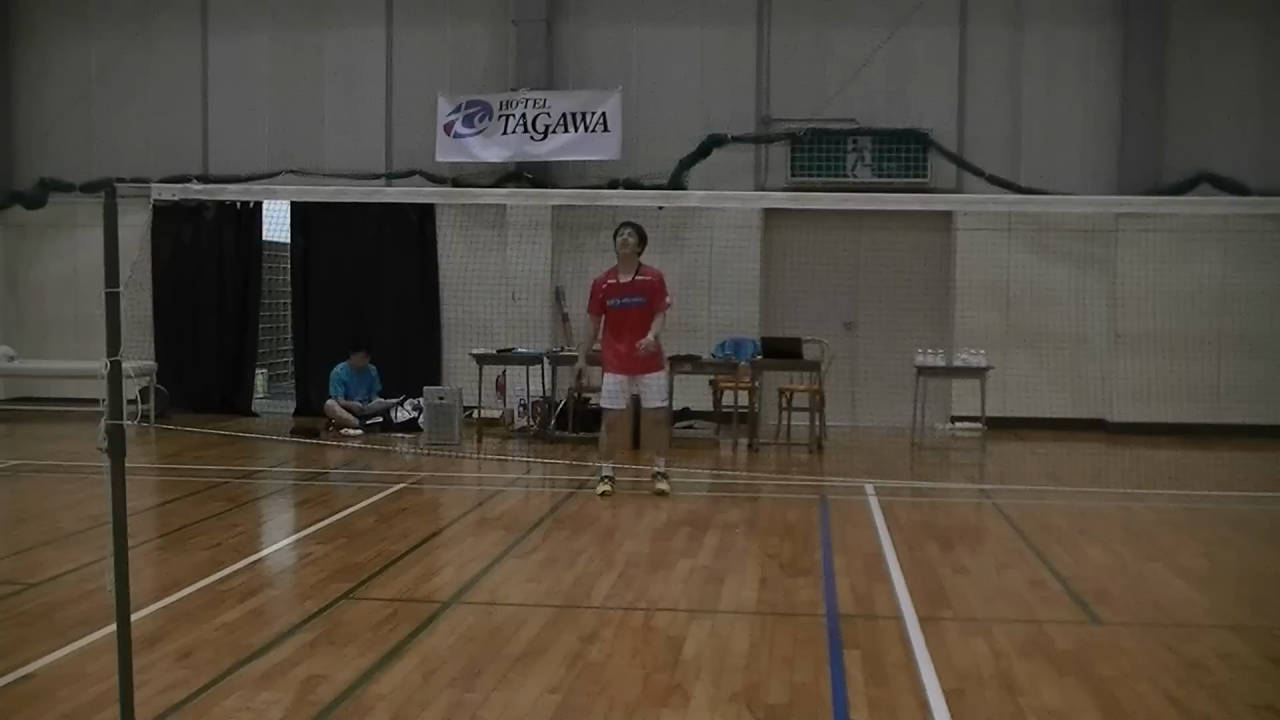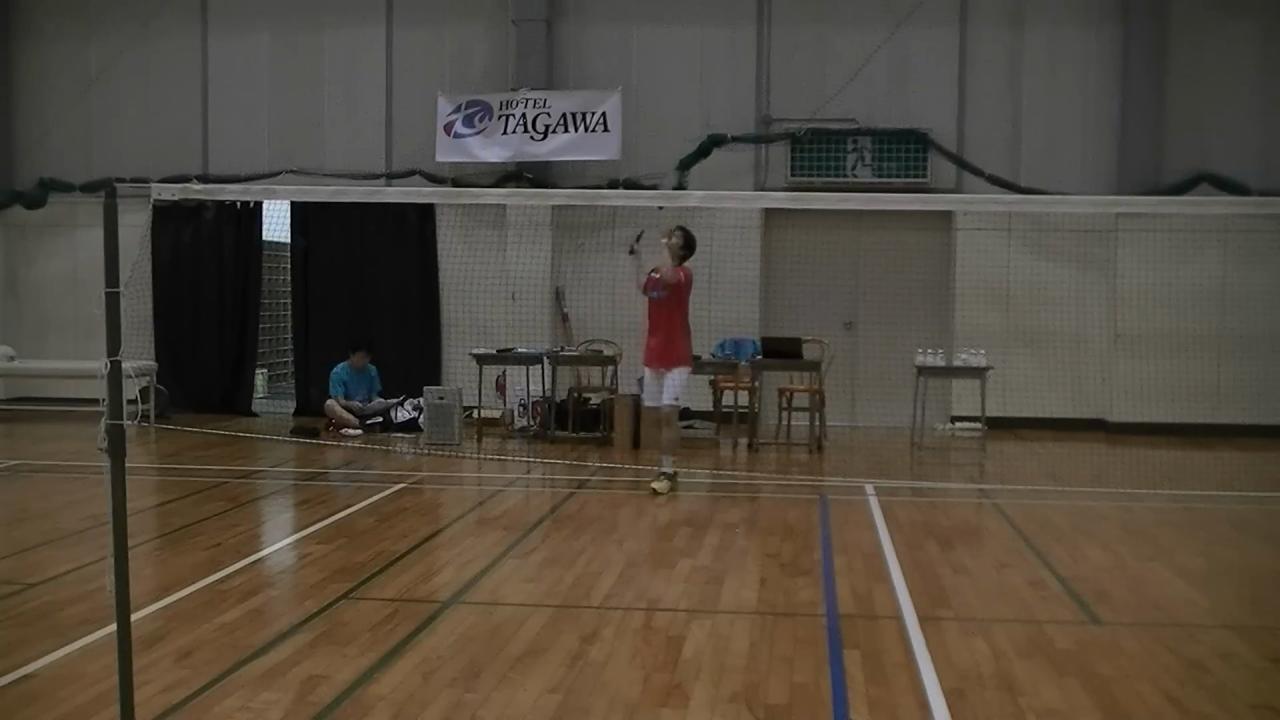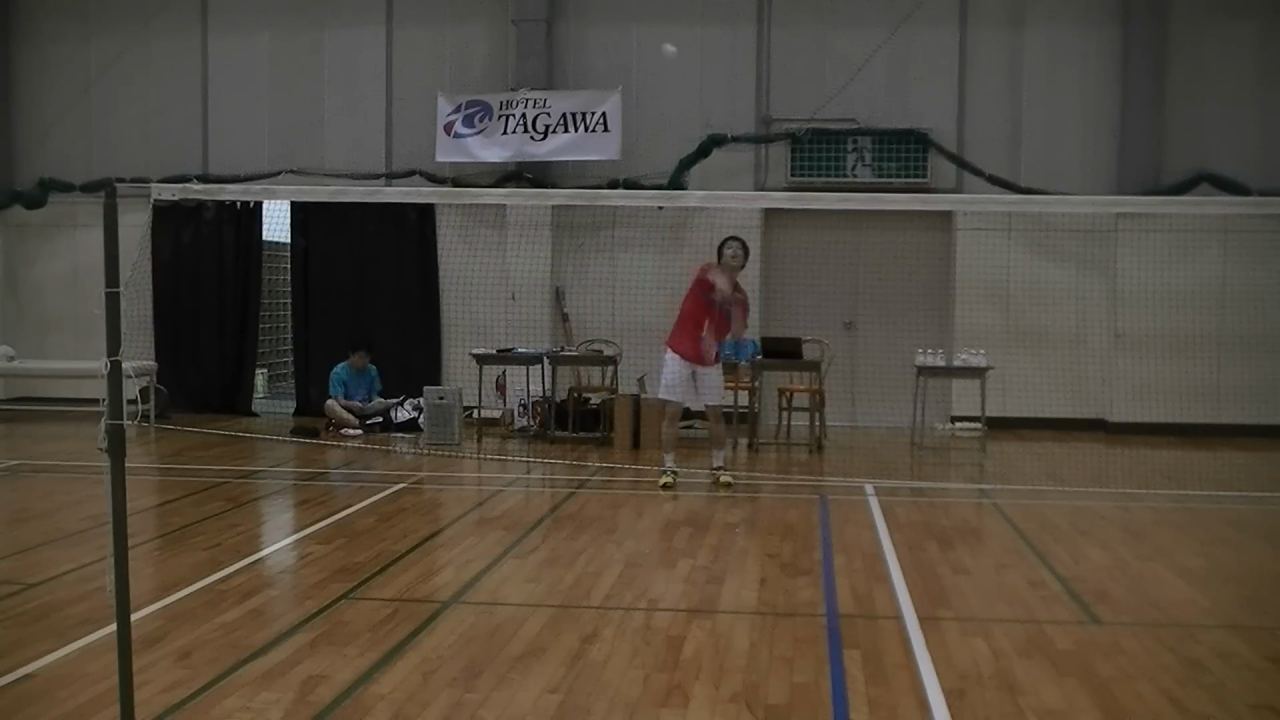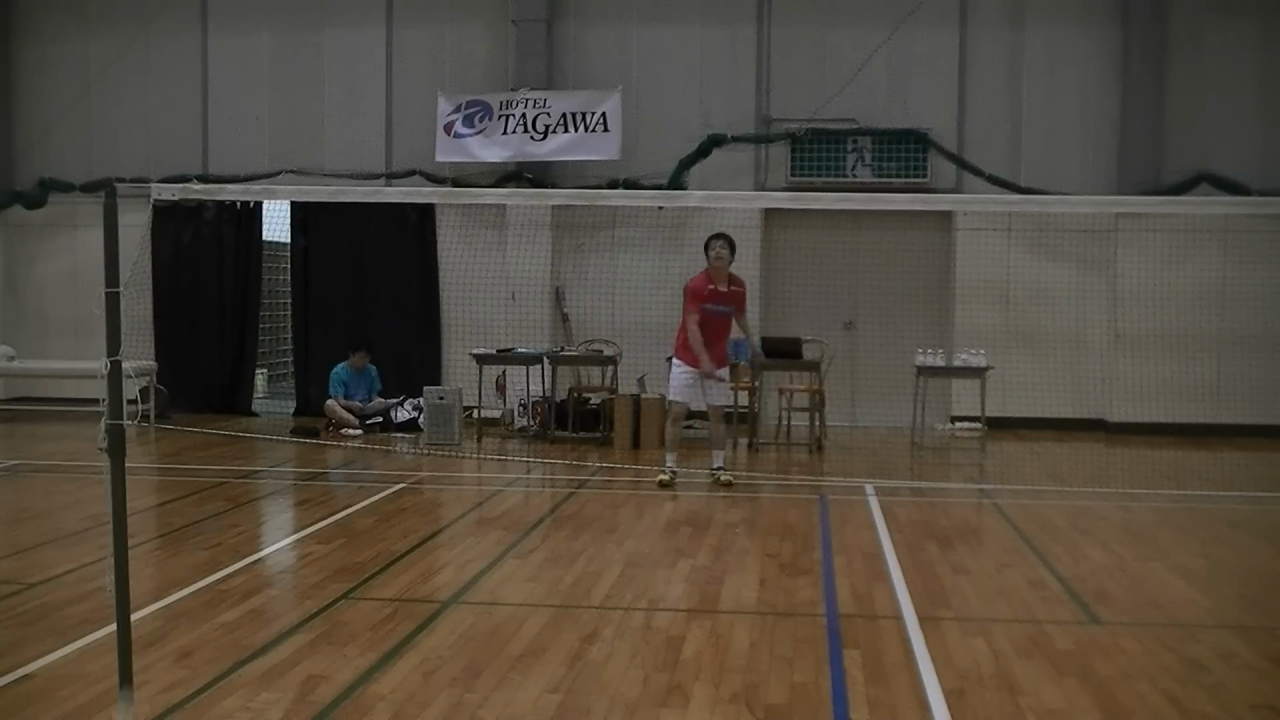
dt=0.7s
person 1, frame 1
left shoulder: (654, 279)
right shoulder: (602, 283)
left elbow: (660, 316)
right elbow: (594, 323)
left wrist: (652, 337)
right wrist: (582, 357)
left hip: (650, 361)
right hip: (615, 363)
left knee: (657, 417)
right knee: (611, 420)
left ankle: (660, 471)
right ankle: (606, 474)
person 1, frame 2
left shoulder: (682, 275)
right shoulder: (653, 275)
left elbow: (667, 274)
left wrist: (665, 242)
right wrist: (637, 258)
left hip: (675, 358)
right hip: (652, 356)
left knee: (668, 413)
right knee: (656, 415)
left ankle: (667, 472)
right ankle: (665, 468)
person 1, frame 3
left shoulder: (740, 296)
right shoulder: (709, 274)
left elbow: (738, 334)
right elbow: (714, 275)
left wrist: (737, 303)
right wrist: (722, 286)
left hip: (709, 359)
right hip: (680, 352)
left knee: (715, 414)
right knee: (672, 412)
left ankle: (719, 467)
right ankle: (669, 468)
person 1, frame 4
left shoulder: (738, 286)
right shoulder: (696, 286)
right elbow: (691, 326)
left wrist: (752, 340)
right wrist: (704, 361)
left hip: (718, 360)
right hip: (689, 358)
left knee: (717, 414)
right knee: (676, 412)
left ankle: (718, 467)
right ankle: (670, 467)
